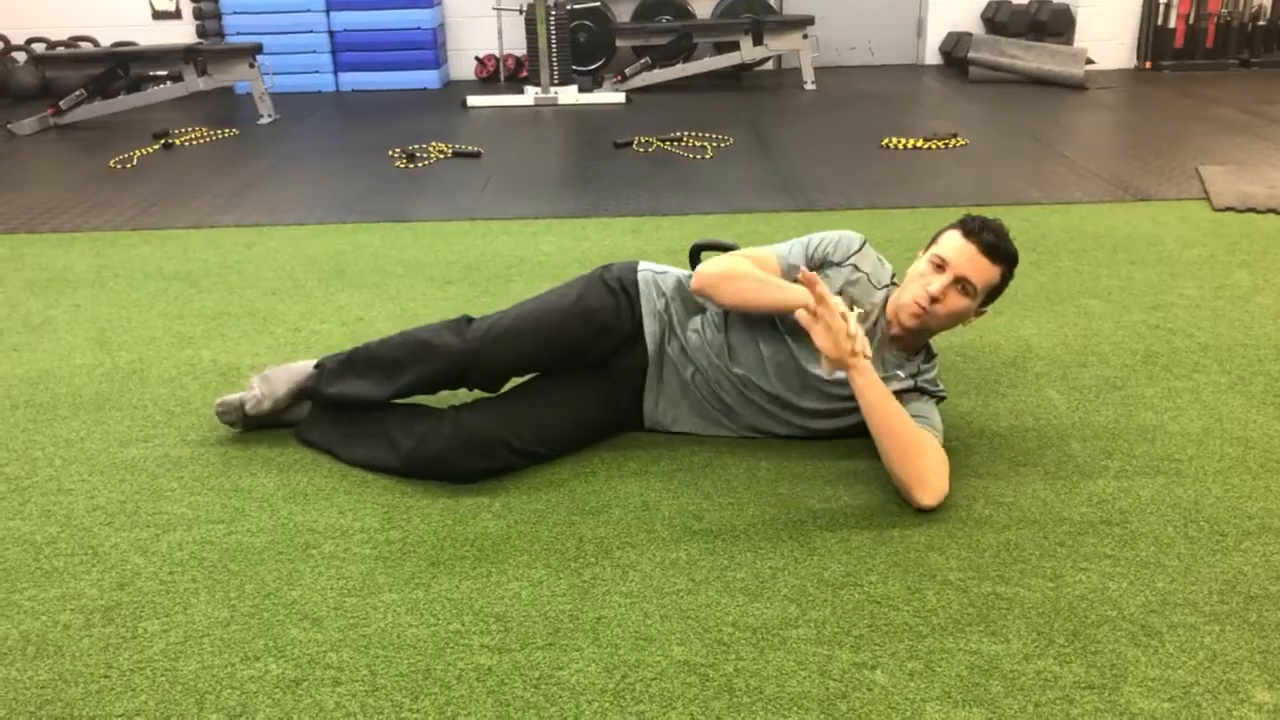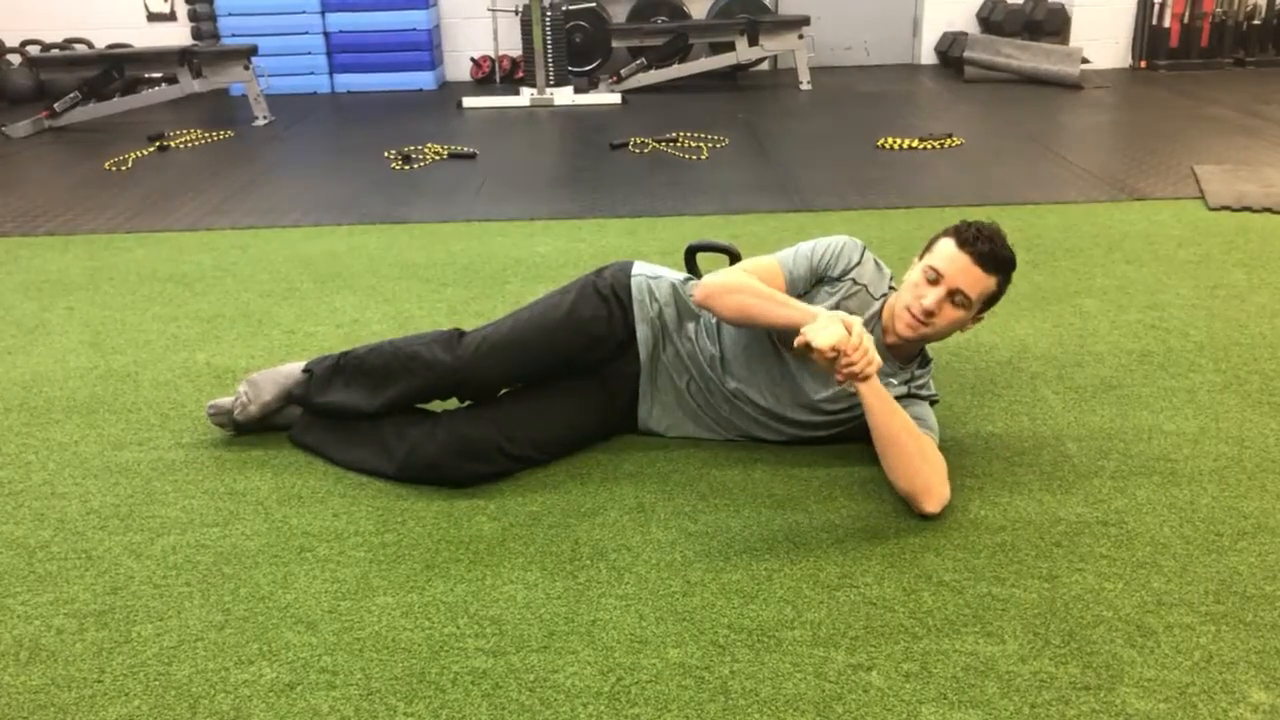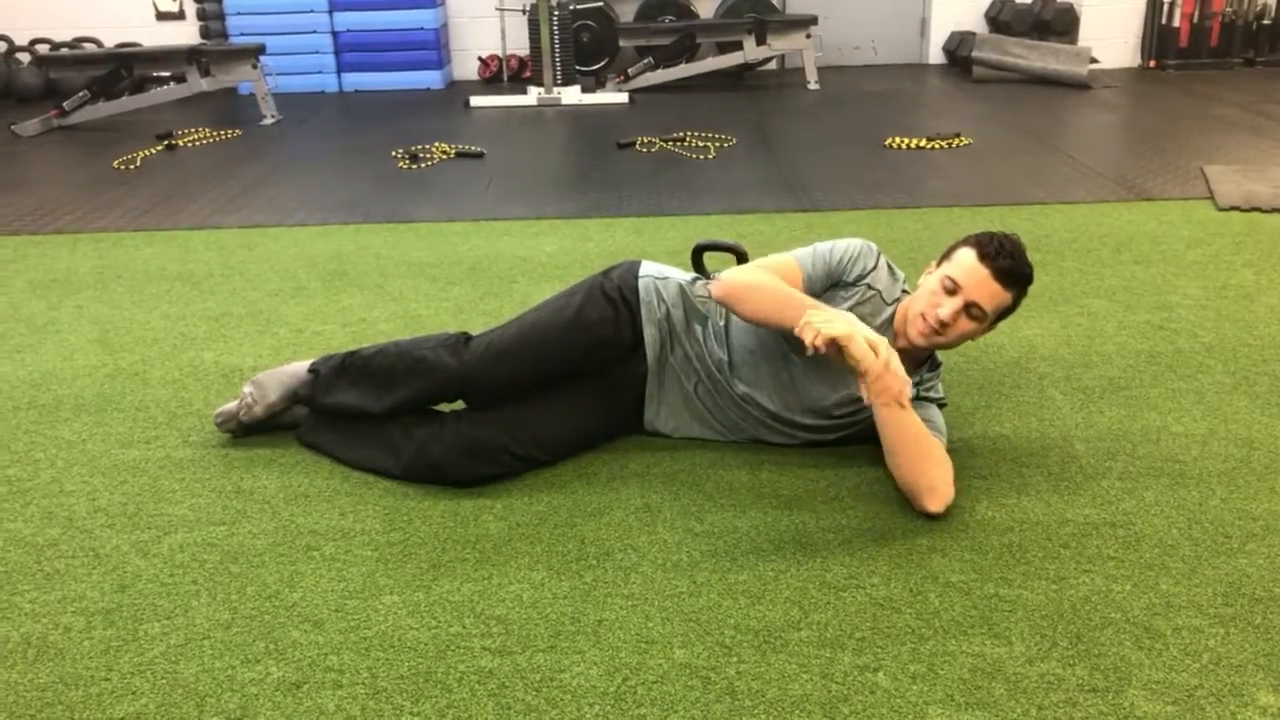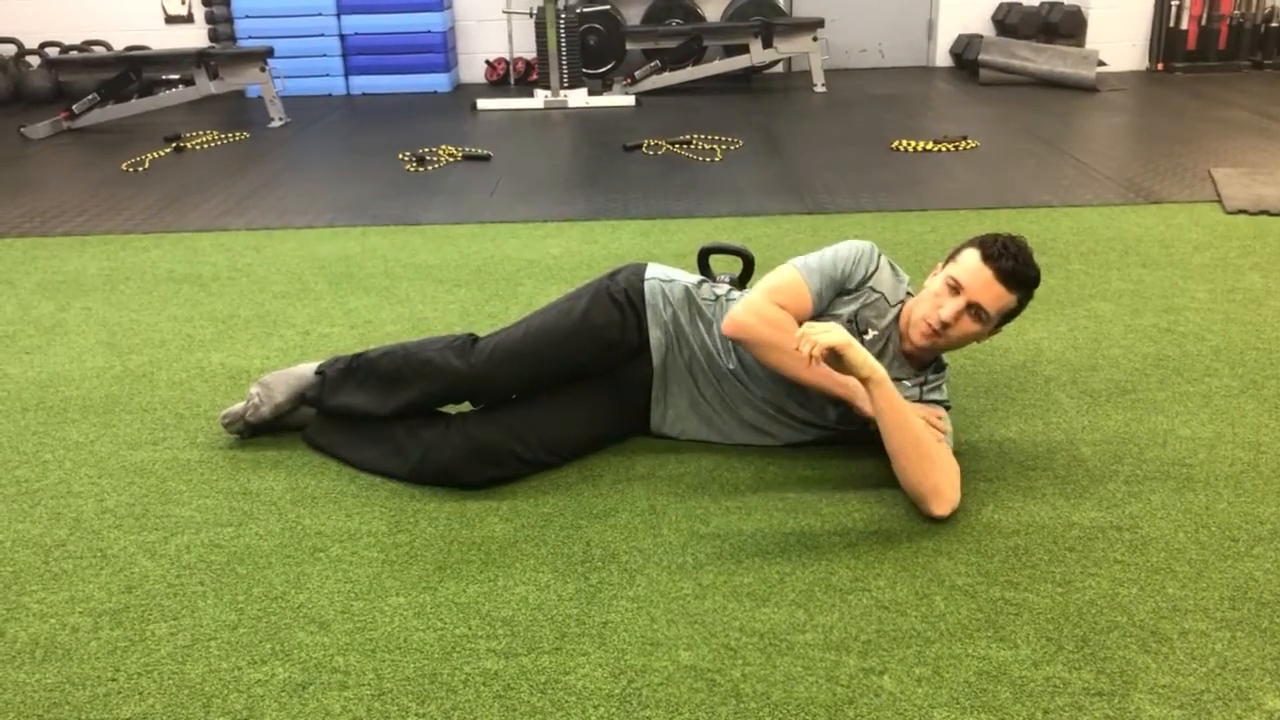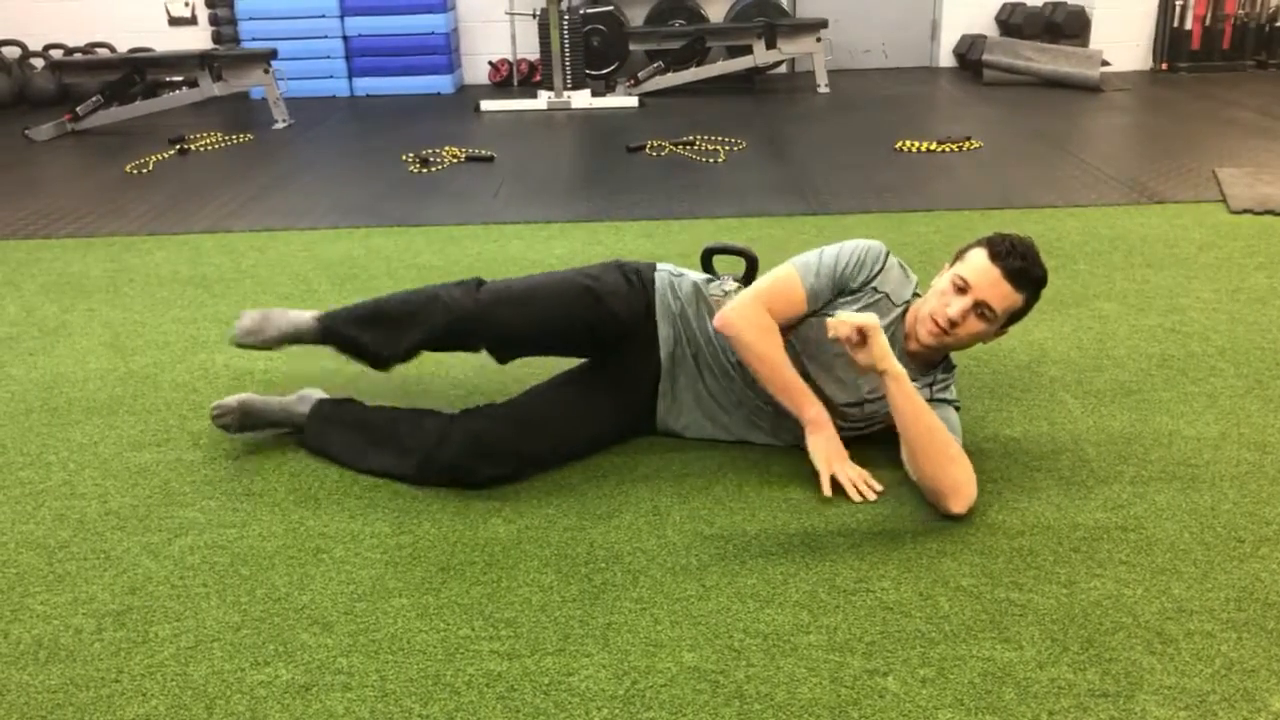
dt=0.7s
person 1, frame 1
left shoulder: (912, 388)
right shoulder: (852, 254)
left elbow: (926, 488)
right elbow: (709, 274)
left wrist: (854, 361)
right wrist: (802, 296)
left hip: (643, 401)
right hip: (645, 310)
left knee: (463, 448)
right knee: (476, 351)
left ankle: (306, 419)
right ankle: (318, 380)
person 1, frame 2
left shoulder: (908, 393)
right shoulder: (851, 263)
left elbow: (929, 495)
right elbow: (717, 288)
left wrist: (867, 378)
right wrist: (816, 318)
left hip: (636, 403)
right hip: (640, 311)
left knee: (458, 453)
right knee: (469, 363)
left ankle: (299, 422)
right ankle: (307, 382)
person 1, frame 3
left shoulder: (919, 395)
right shoulder: (865, 264)
left elbow: (932, 494)
right elbow: (734, 285)
left wrist: (863, 360)
right wrist: (853, 324)
left hip: (644, 405)
right hip: (647, 313)
left knee: (464, 454)
right knee: (474, 366)
left ankle: (305, 421)
right ankle: (312, 381)
person 1, frame 4
left shoulder: (922, 396)
right shoulder: (867, 268)
left elbow: (939, 499)
right elbow: (745, 318)
left wrist: (868, 370)
right wrist: (858, 396)
left hip: (647, 406)
right hip: (650, 315)
left knee: (469, 456)
right knee: (479, 368)
left ankle: (311, 421)
right ankle: (321, 383)
person 1, frame 5
left shoulder: (932, 393)
right shoulder: (872, 264)
left elbow: (954, 497)
right elbow: (739, 315)
left wrist: (891, 370)
right wrist: (815, 425)
left hip: (653, 399)
right hip: (655, 309)
left knee: (477, 448)
right knee: (484, 311)
left ankle: (309, 416)
right ankle: (325, 326)
